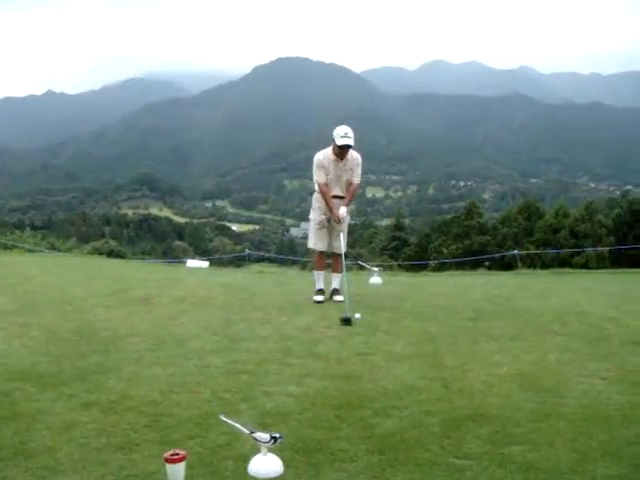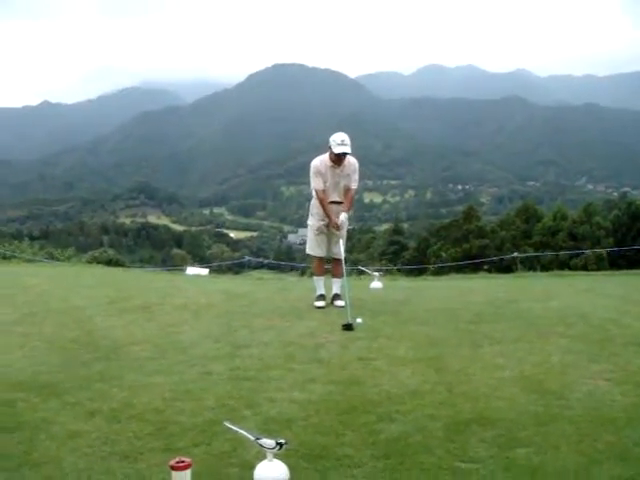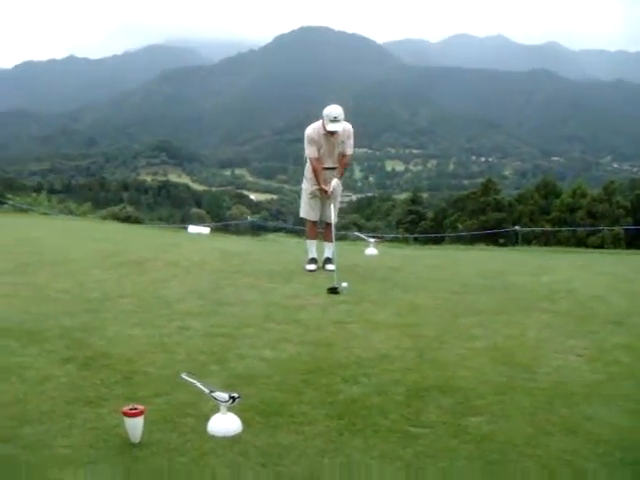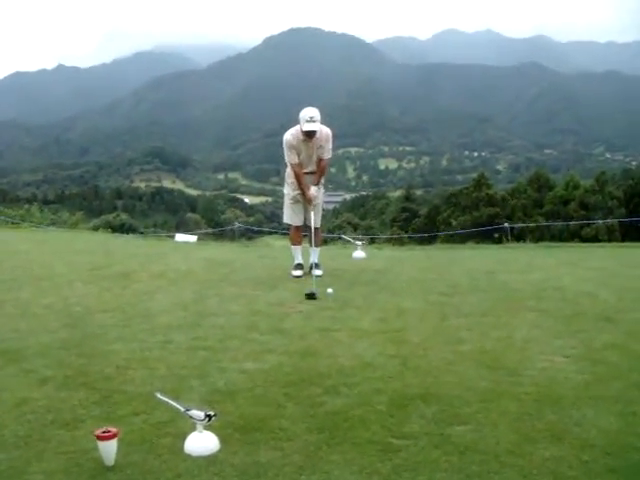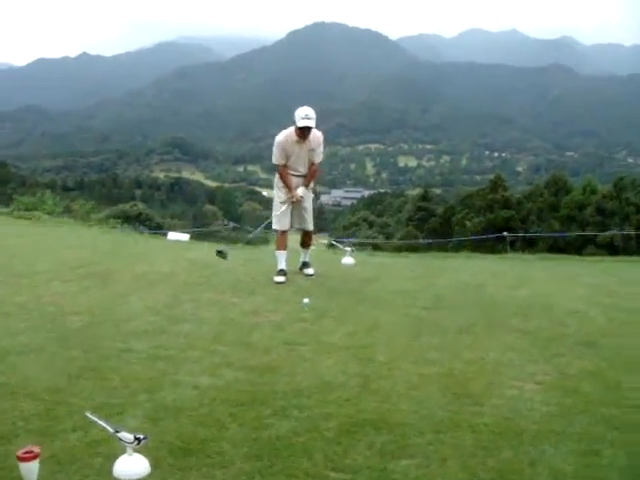
dt=1s
person 1, frame 1
left shoulder: (356, 158)
right shoulder: (320, 157)
left elbow: (354, 184)
right elbow: (322, 187)
left wrist: (344, 207)
right wrist: (333, 210)
left hip: (342, 204)
right hip: (322, 203)
left knee: (338, 250)
right knee: (319, 248)
left ankle: (335, 287)
right ankle: (319, 287)
person 1, frame 2
left shoulder: (353, 163)
right shoulder: (317, 164)
left elbow: (351, 191)
right elbow: (320, 194)
left wrist: (344, 213)
right wrist: (330, 217)
left hip: (340, 210)
right hip: (320, 209)
left knee: (338, 255)
right knee: (318, 254)
left ankle: (336, 293)
right ankle: (320, 293)
person 1, frame 3
left shoulder: (348, 129)
right shoulder: (311, 131)
left elbow: (346, 156)
right elbow: (314, 161)
left wrist: (336, 179)
right wrist: (321, 184)
left hip: (335, 175)
right hip: (314, 175)
left knee: (330, 219)
right knee: (311, 218)
left ankle: (328, 256)
right ankle: (312, 256)
person 1, frame 4
left shoulder: (326, 133)
right shoulder: (290, 137)
left elbow: (323, 162)
right elbow: (296, 167)
left wrist: (314, 186)
right wrist: (305, 191)
left hip: (316, 180)
right hip: (295, 181)
left knee: (316, 224)
right knee: (295, 224)
left ankle: (314, 261)
right ankle: (298, 262)
person 1, frame 5
left shoulder: (318, 137)
right shoulder: (282, 139)
left elbow: (314, 165)
right elbow: (280, 168)
left wrist: (304, 187)
right wrist: (292, 191)
left hip: (304, 184)
right hip: (285, 183)
left knee: (308, 227)
right knee: (281, 227)
left ankle: (304, 261)
right ankle: (281, 268)
